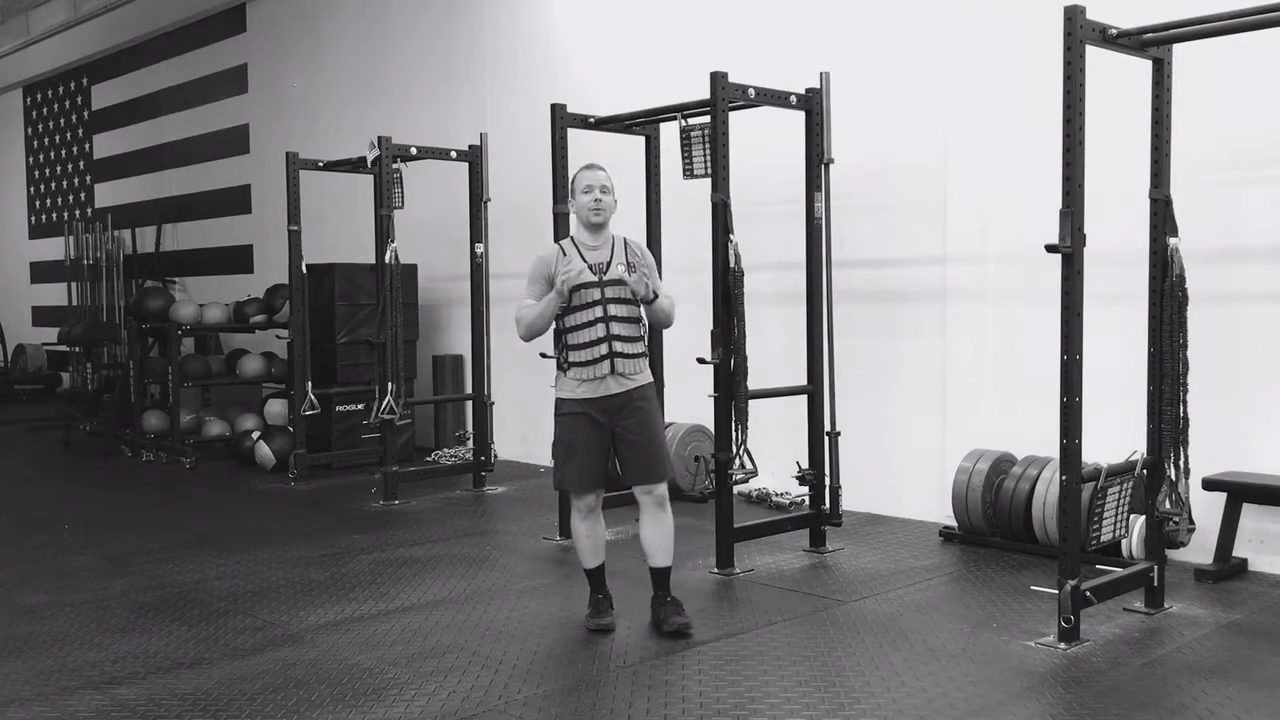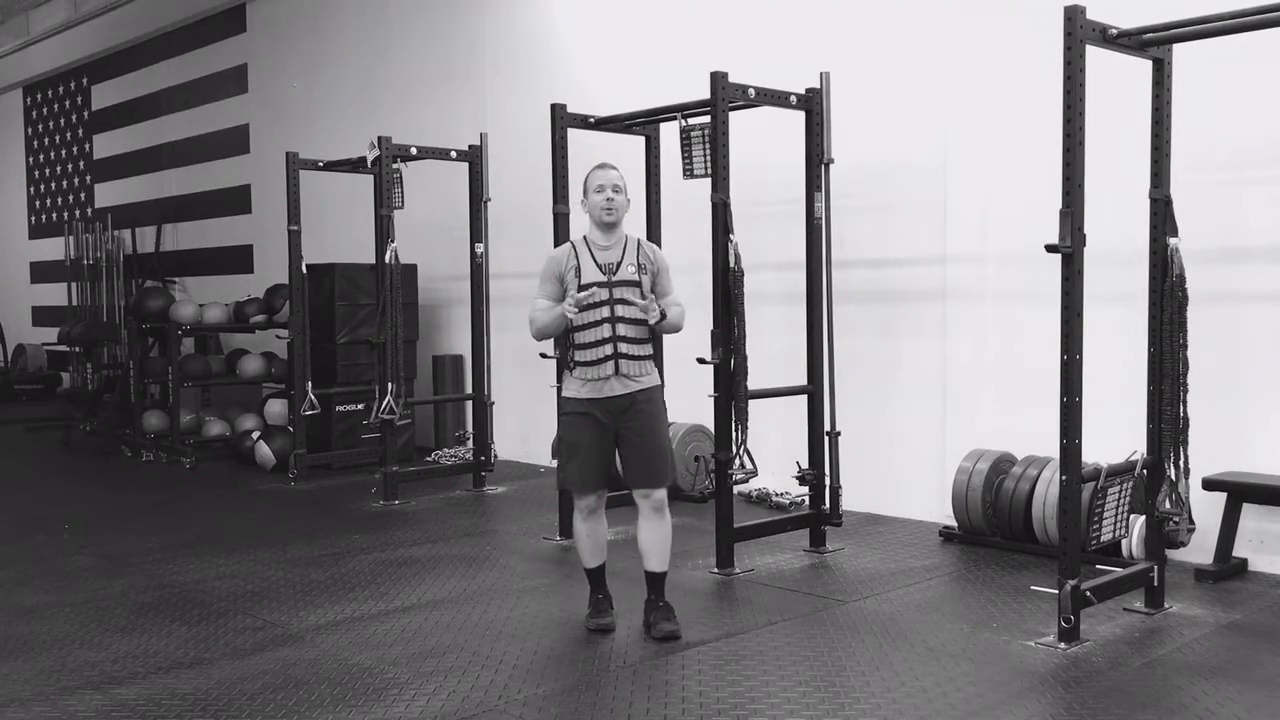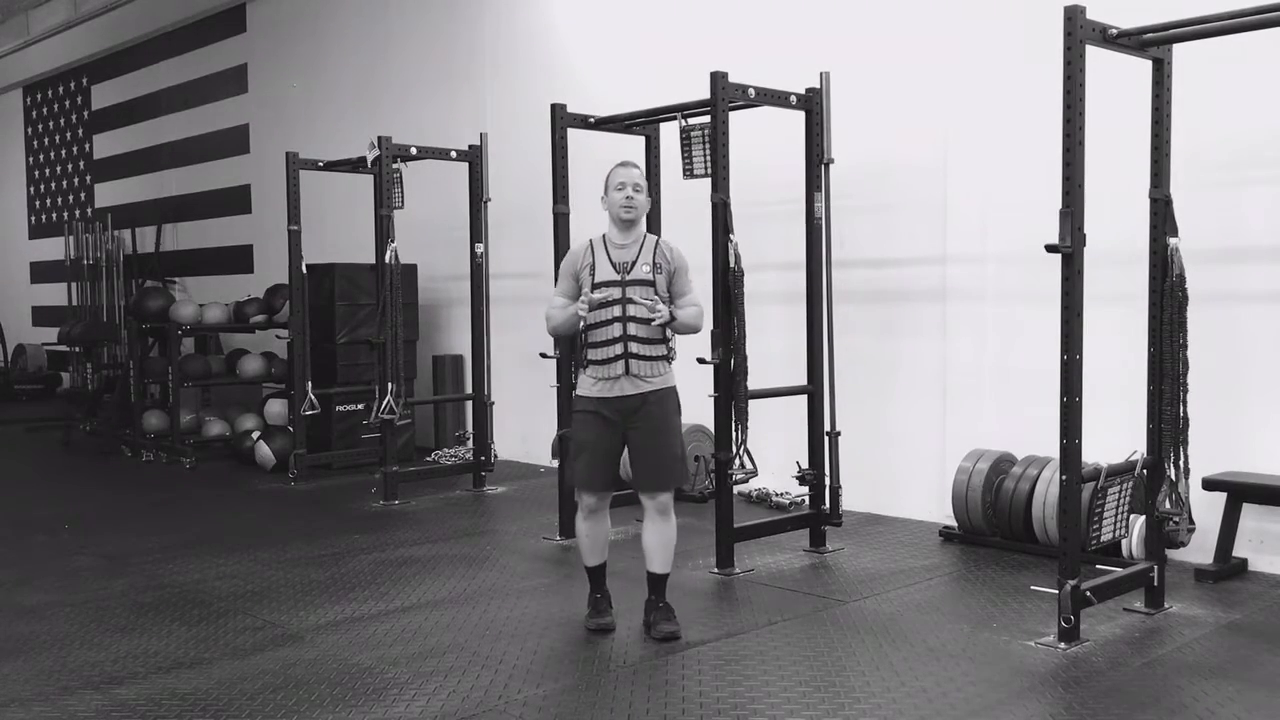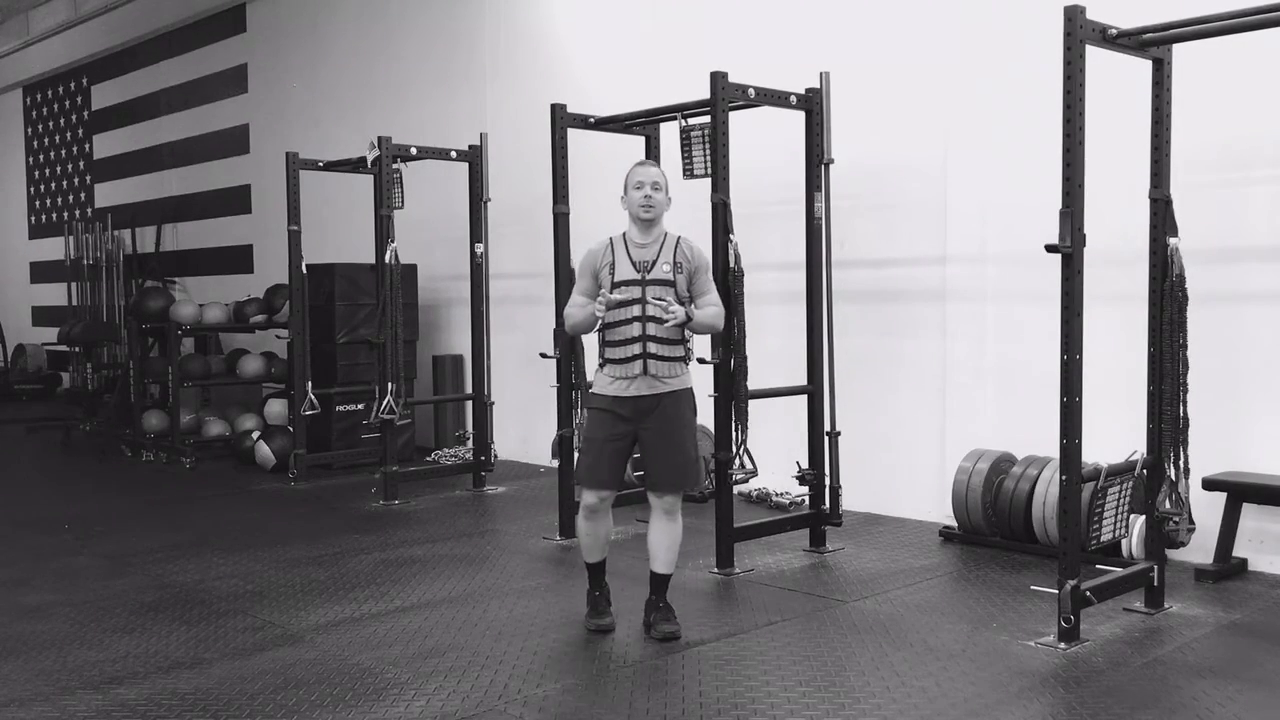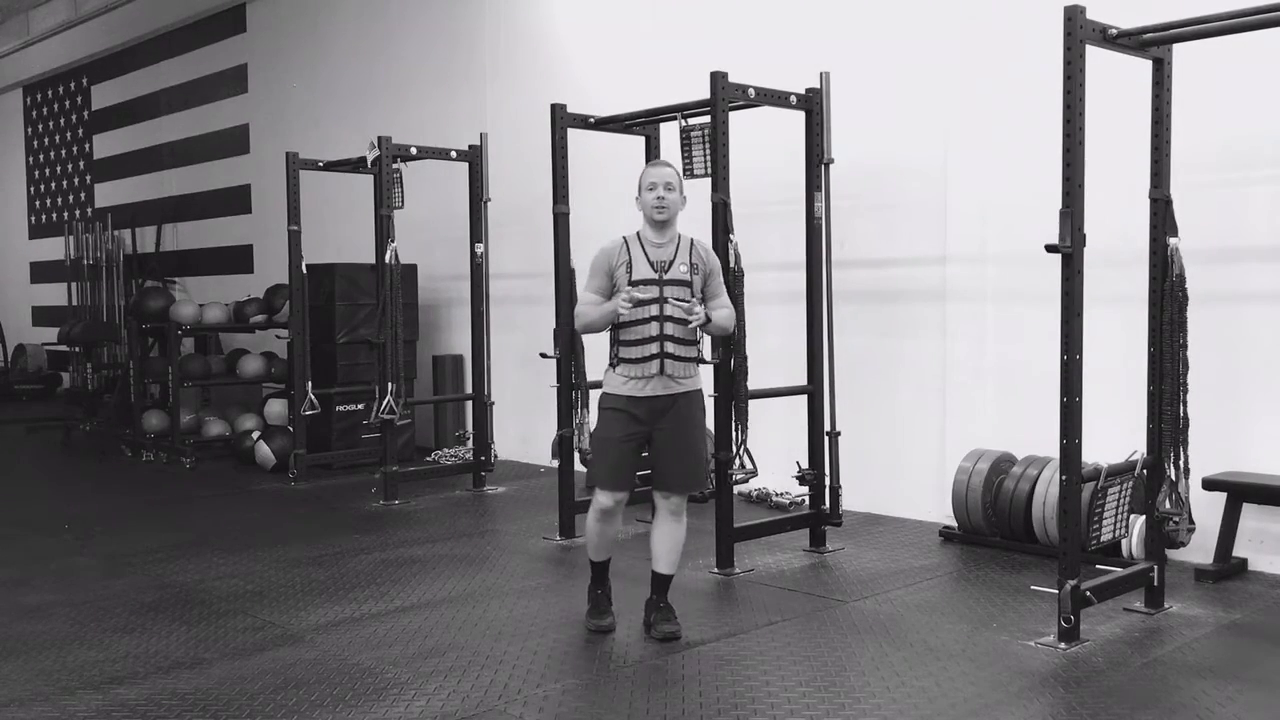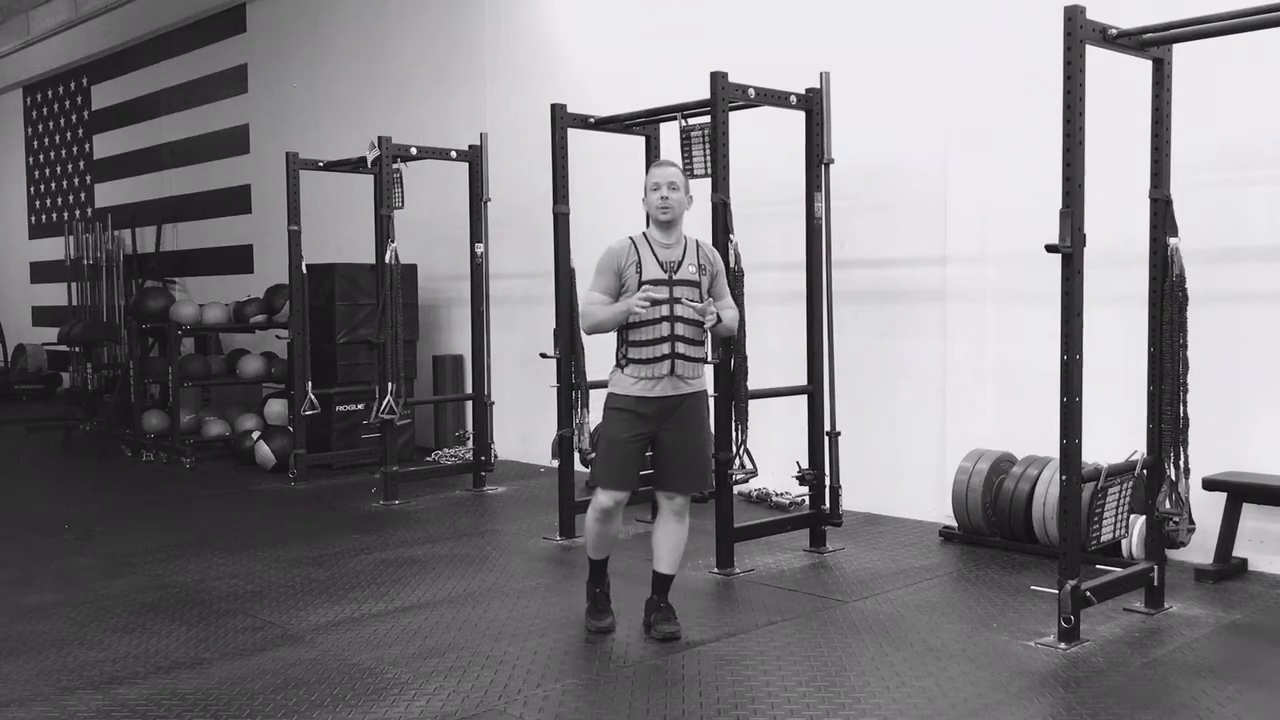
dt=0.3s
person 1, frame 1
left shoulder: (637, 253)
right shoulder: (550, 260)
left elbow: (667, 317)
right elbow: (525, 328)
left wrist: (650, 296)
right wrist: (558, 295)
left hip: (635, 390)
right hip: (579, 396)
left knee: (654, 493)
right knee: (585, 500)
left ankle: (663, 597)
right ankle: (599, 595)
person 1, frame 2
left shoulder: (649, 255)
right shoulder: (562, 259)
left elbow: (678, 318)
right elbow: (536, 327)
left wrist: (660, 314)
right wrist: (565, 310)
left hip: (641, 391)
right hip: (583, 396)
left knee: (653, 497)
right knee: (587, 500)
left ankle: (656, 600)
right ankle: (599, 595)
person 1, frame 3
left shoulder: (668, 254)
right shoulder: (579, 255)
left elbow: (696, 316)
right elbow: (552, 322)
left wrist: (670, 316)
right wrist: (576, 312)
left hip: (654, 392)
right hip: (596, 394)
left knee: (659, 499)
right knee: (590, 499)
left ankle: (657, 601)
right ankle: (598, 593)
person 1, frame 4
left shoulder: (689, 253)
right shoulder: (599, 254)
left elbow: (716, 317)
right elbow: (570, 321)
left wrist: (686, 316)
right wrist: (592, 310)
left hip: (669, 393)
right hip: (610, 393)
left knee: (667, 501)
right knee: (594, 497)
left ankle: (658, 601)
right ankle: (597, 590)
person 1, frame 5
left shoulder: (702, 255)
right shoulder: (612, 253)
left elbow: (728, 319)
right elbow: (581, 319)
left wrist: (706, 317)
right wrist: (613, 307)
left hip: (681, 394)
right hip: (623, 394)
left knee: (672, 501)
right knee: (608, 499)
left ankle: (659, 602)
right ankle: (599, 587)
person 1, frame 6
left shoulder: (708, 256)
right shoulder: (620, 253)
left elbow: (732, 318)
right elbow: (588, 319)
left wrist: (715, 318)
right wrist: (626, 306)
left hip: (687, 396)
right hip: (630, 395)
left knee: (675, 501)
right knee: (609, 499)
left ankle: (659, 601)
right ankle: (597, 585)
